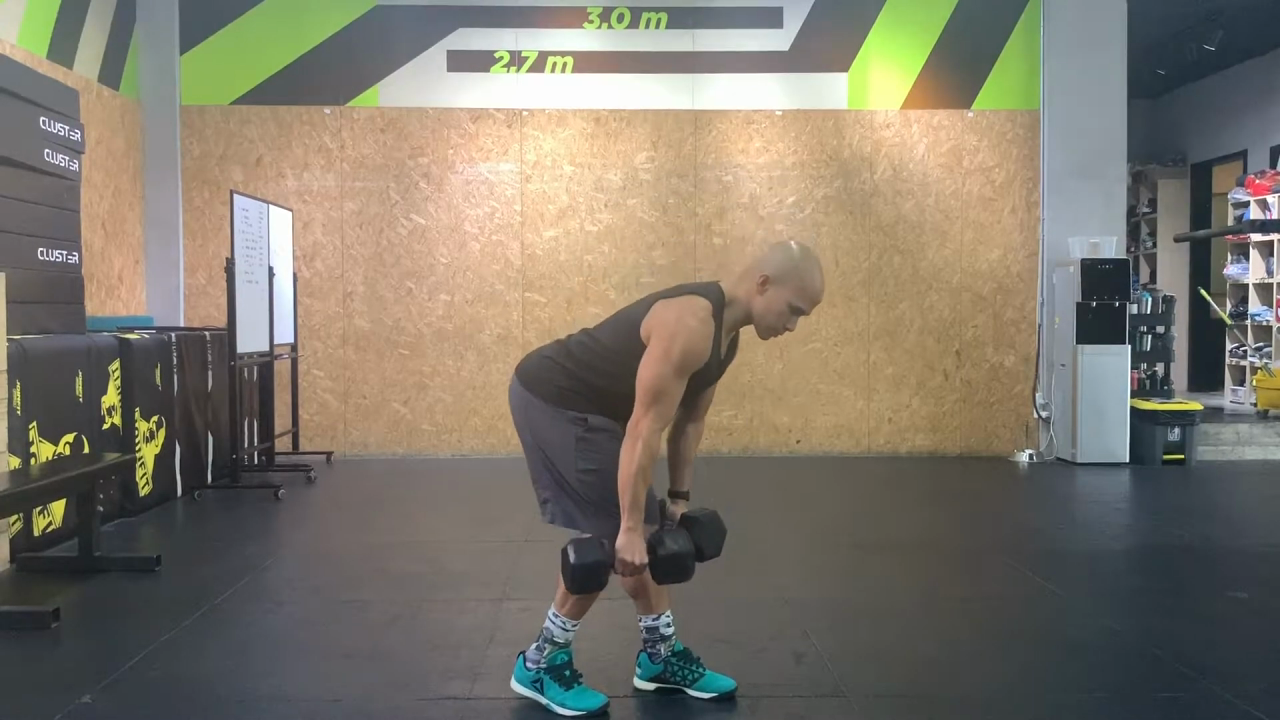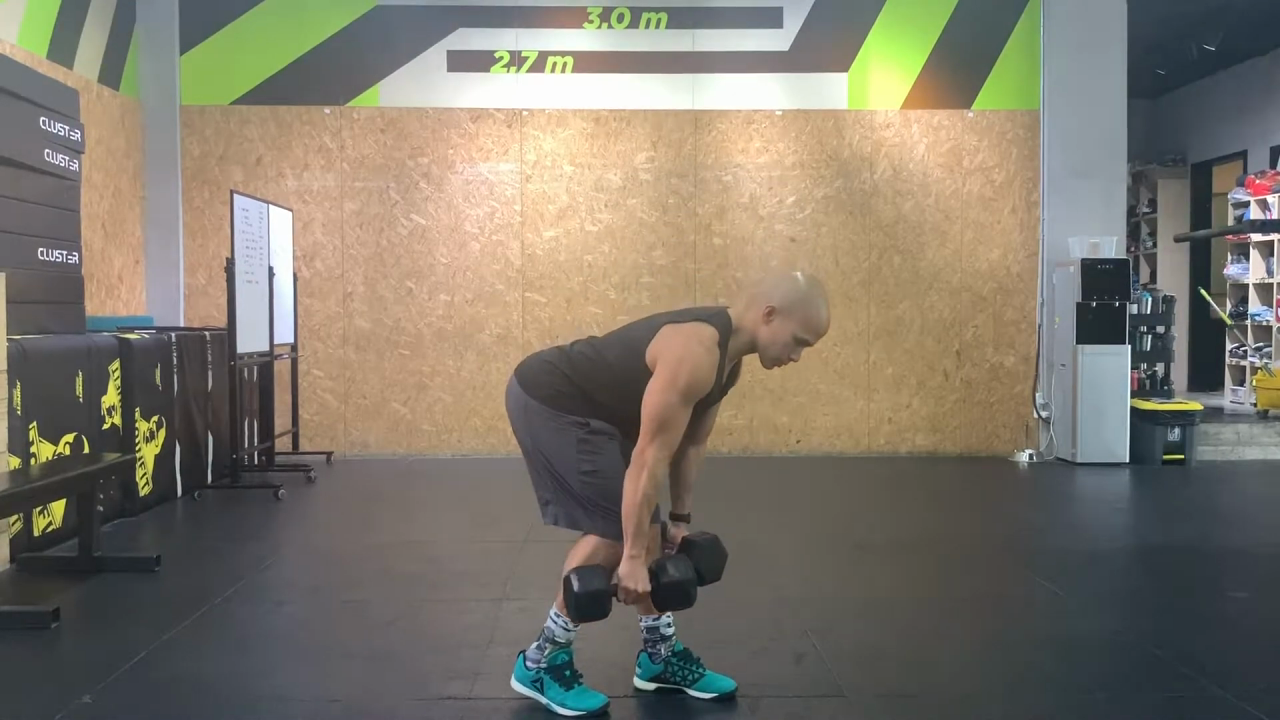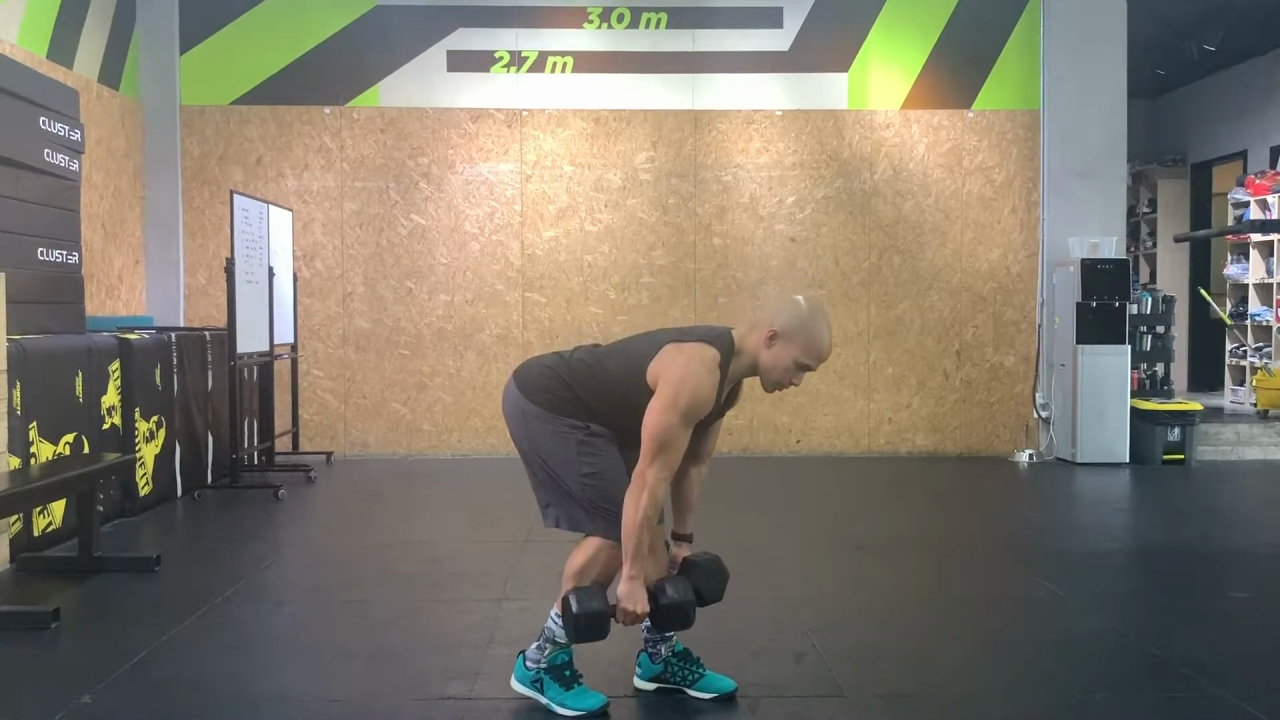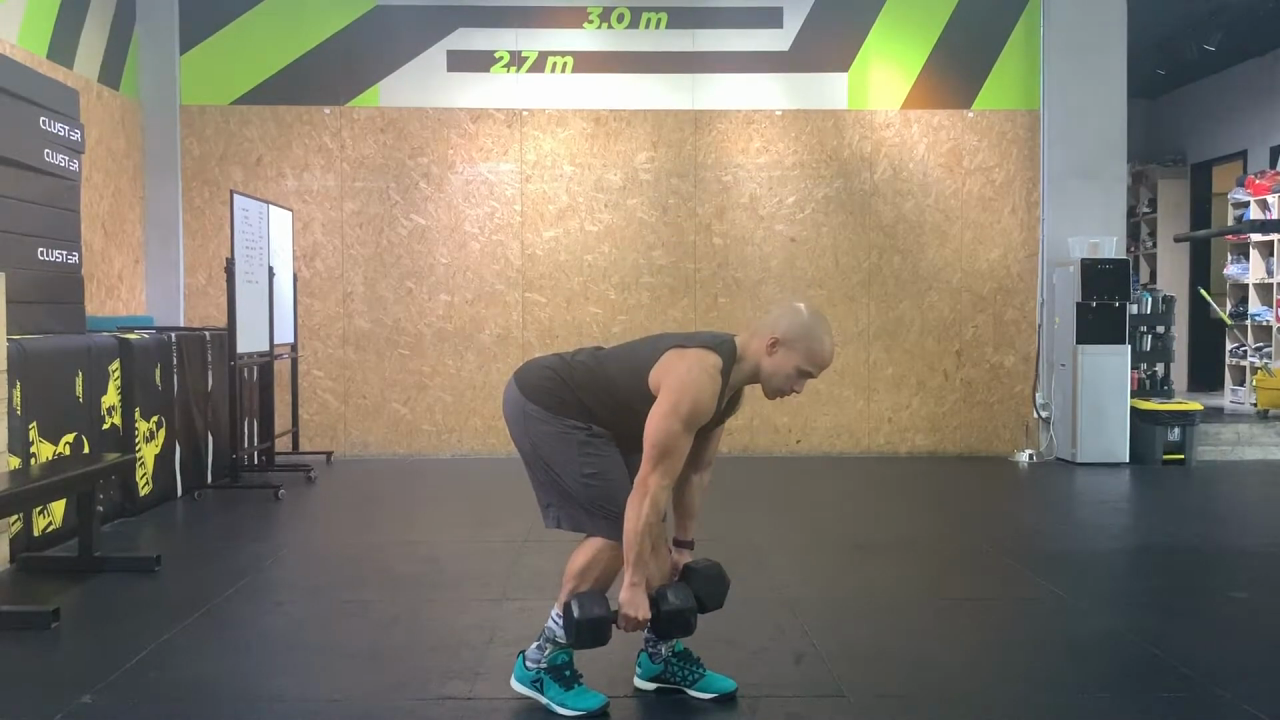
dt=0.4s
person 1, frame 1
left shoulder: (725, 333)
right shoulder: (690, 325)
left elbow: (689, 421)
right elbow: (645, 429)
left wrist: (680, 498)
right wrist: (629, 530)
left hip: (590, 406)
right hip: (550, 399)
left knee: (645, 526)
right knee: (609, 529)
left ankle: (661, 655)
right ankle: (541, 663)
person 1, frame 2
left shoulder: (727, 357)
right shoulder: (696, 352)
left elbow: (690, 444)
right elbow: (650, 457)
left wrist: (680, 520)
right wrist: (632, 559)
left hip: (590, 408)
right hip: (547, 401)
left knee: (644, 526)
right knee: (612, 529)
left ankle: (660, 655)
right ankle: (542, 662)
person 1, frame 3
left shoulder: (727, 375)
right shoulder: (696, 374)
left elbow: (693, 464)
right elbow: (651, 478)
left wrist: (683, 539)
right wrist: (632, 579)
left hip: (589, 412)
right hip: (544, 405)
left knee: (644, 526)
right knee: (613, 529)
left ankle: (660, 655)
right ankle: (542, 661)
person 1, frame 4
left shoulder: (729, 382)
right shoulder: (698, 380)
left elbow: (695, 471)
right elbow: (652, 485)
left wrist: (684, 547)
right wrist: (634, 585)
left hip: (589, 413)
right hip: (544, 405)
left knee: (647, 530)
right knee: (614, 530)
left ankle: (661, 655)
right ankle: (542, 662)
